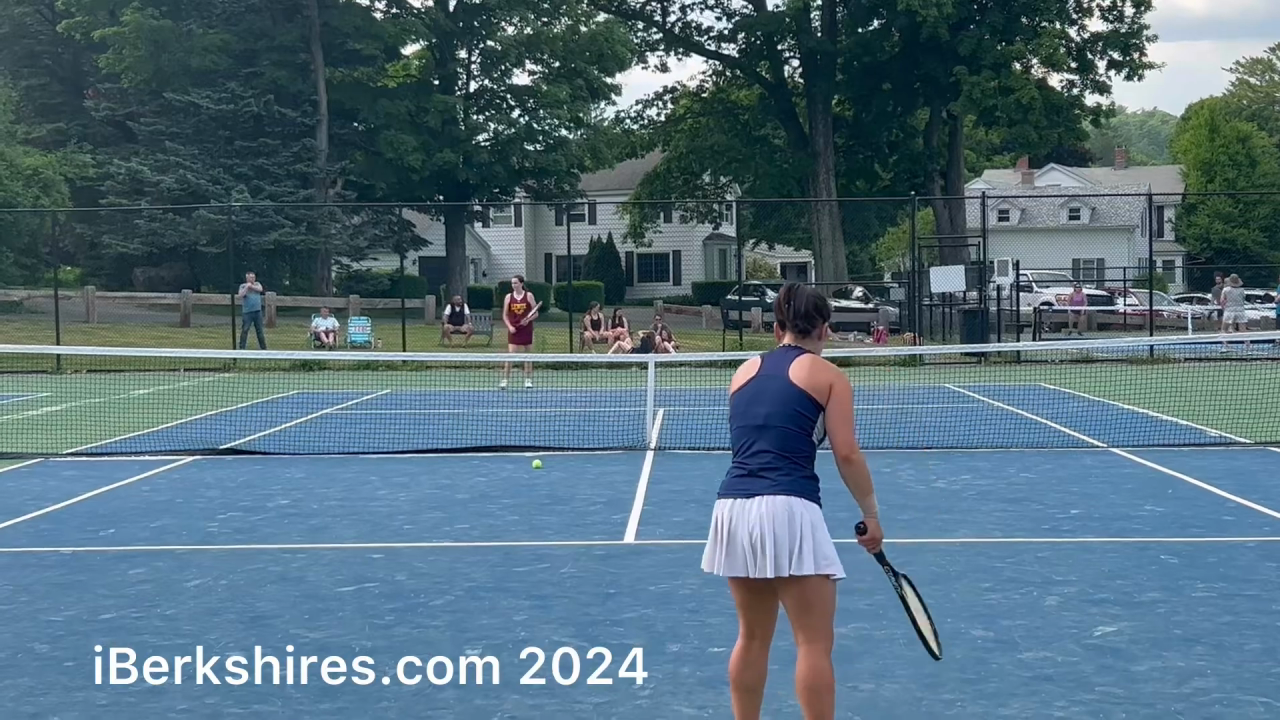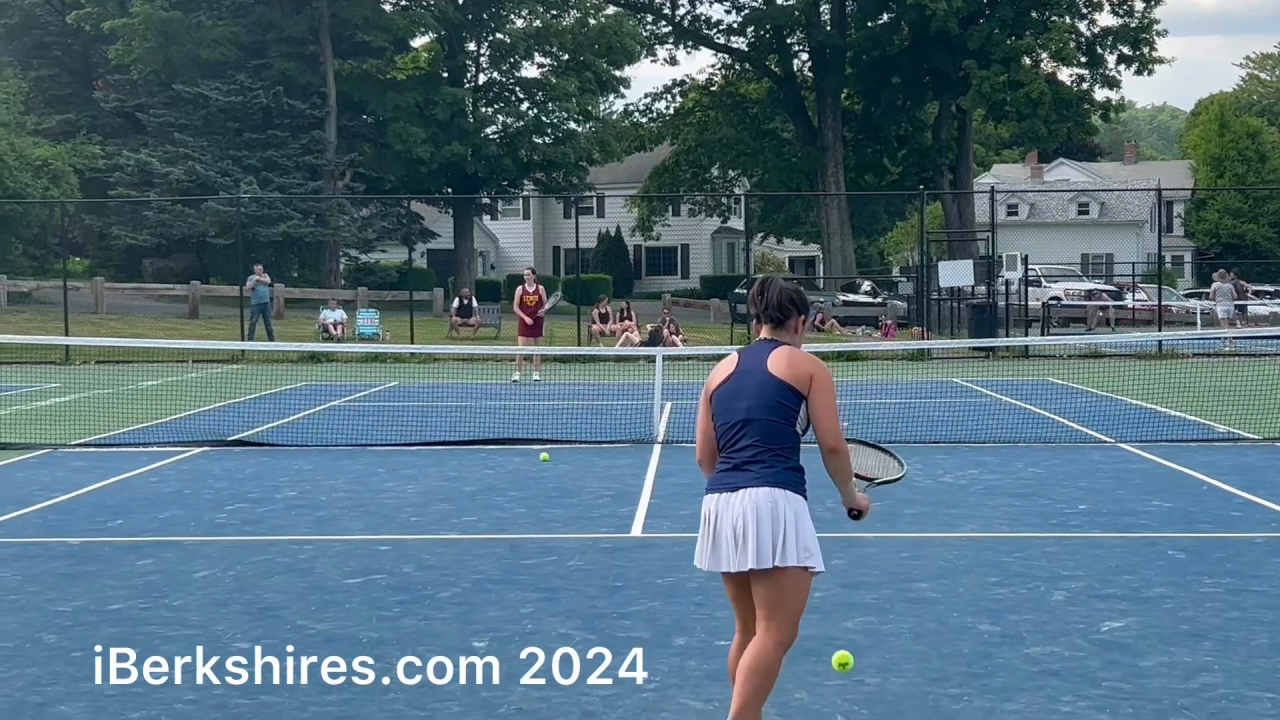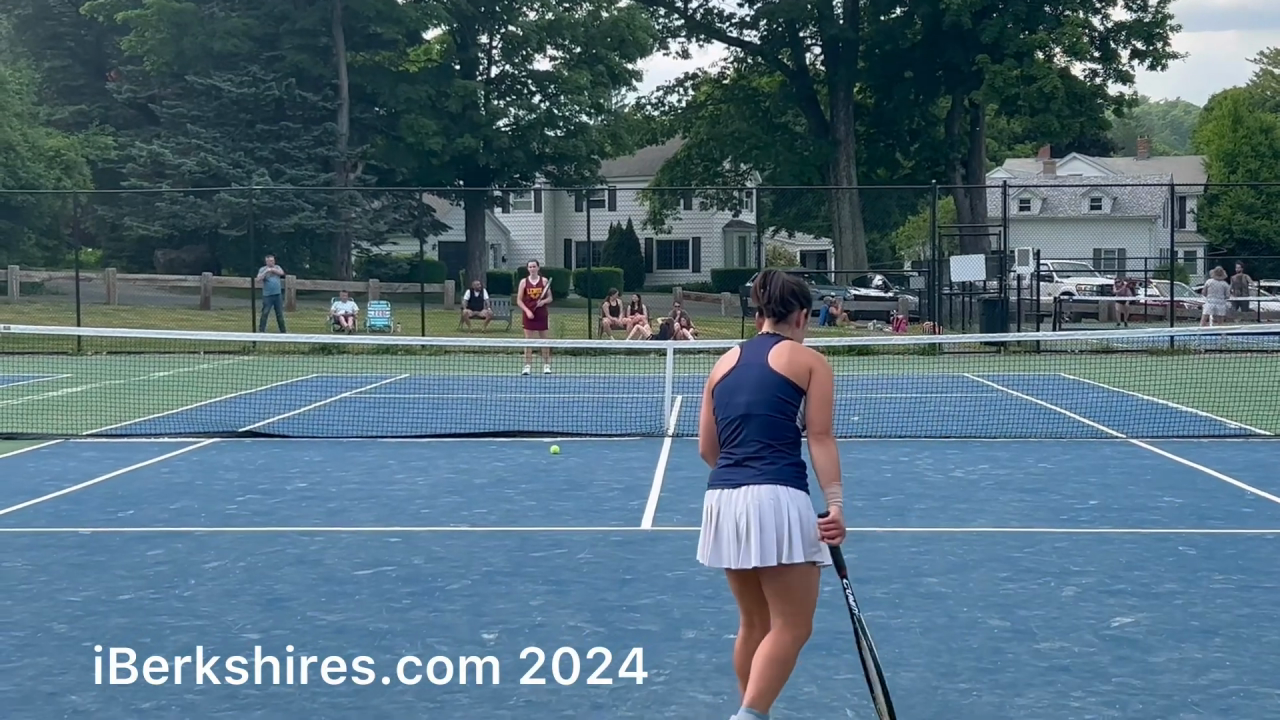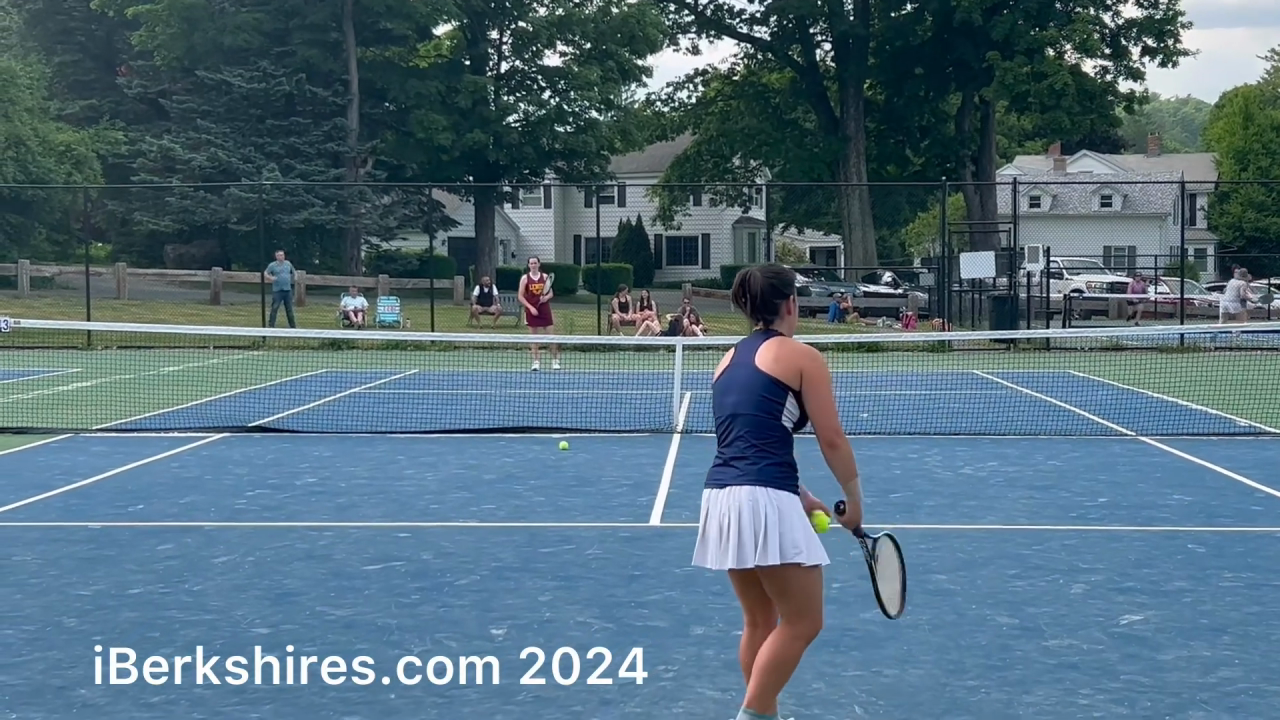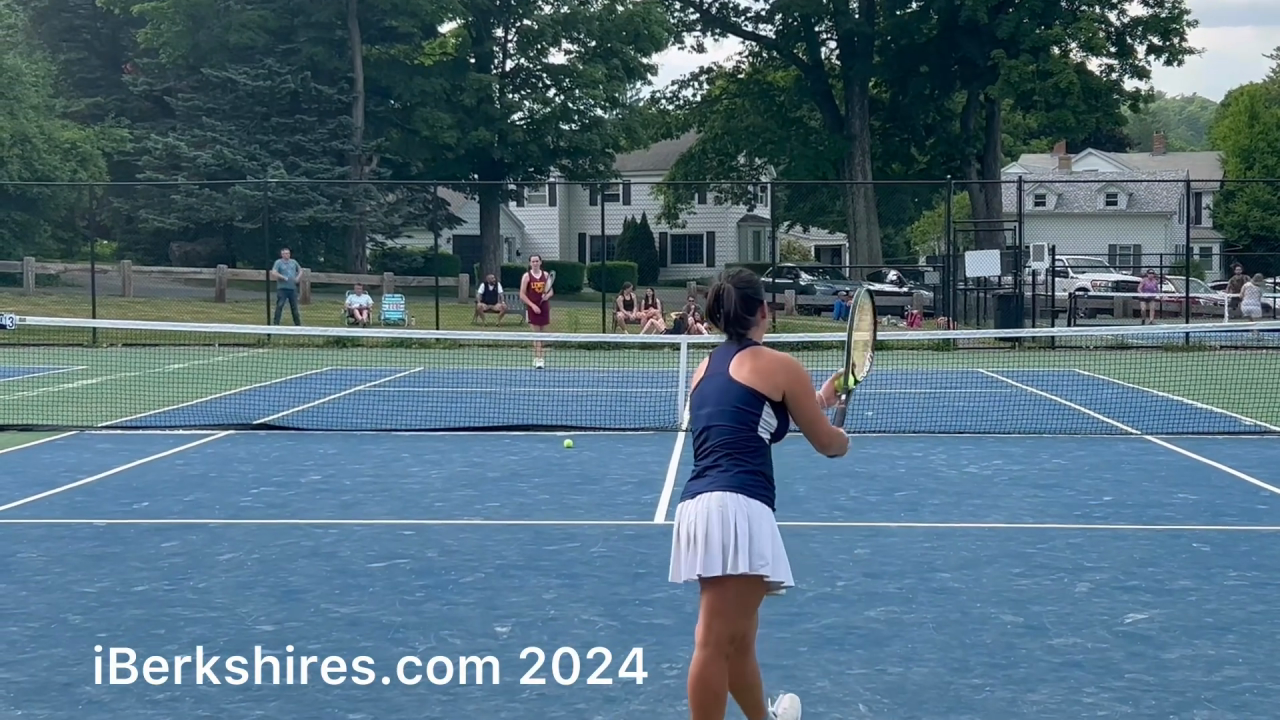
dt=0.5s
person 1, frame 1
left shoulder: (745, 371)
right shoulder: (828, 376)
right elbow: (847, 455)
right wrist: (872, 516)
left hip: (733, 508)
right hip: (787, 511)
left knee: (753, 638)
right knee: (815, 643)
person 1, frame 2
left shoulder: (721, 370)
right shoulder: (808, 366)
right elbow: (831, 446)
right wrist: (852, 496)
left hip: (720, 504)
right hip: (774, 503)
left knee: (748, 631)
right knee: (774, 635)
person 1, frame 3
left shoulder: (725, 362)
right shoulder: (810, 361)
right elbow: (820, 438)
right wrist: (835, 504)
left hip: (722, 499)
right hip: (777, 499)
left knee: (753, 624)
right knee: (790, 628)
person 1, frame 4
left shoulder: (730, 359)
right shoulder: (802, 356)
right elbow: (831, 439)
left wrist: (803, 497)
right wrist: (853, 498)
left hip: (720, 497)
right hip: (765, 500)
left knee: (760, 623)
right knee: (801, 624)
person 1, frame 5
left shoulder: (706, 368)
right shoulder: (779, 365)
right elbow: (826, 442)
left wrist: (817, 400)
right wrist: (843, 439)
left hip: (697, 507)
right hip: (736, 509)
left knee: (738, 639)
right knee: (715, 644)
